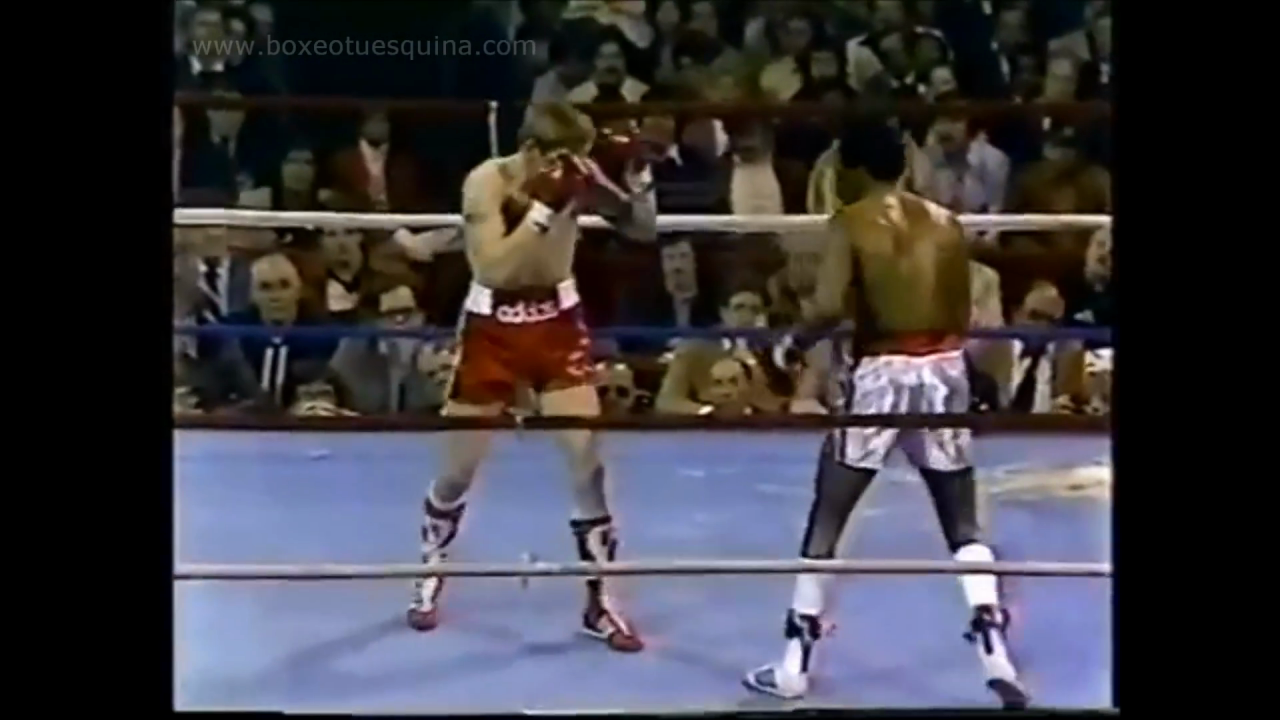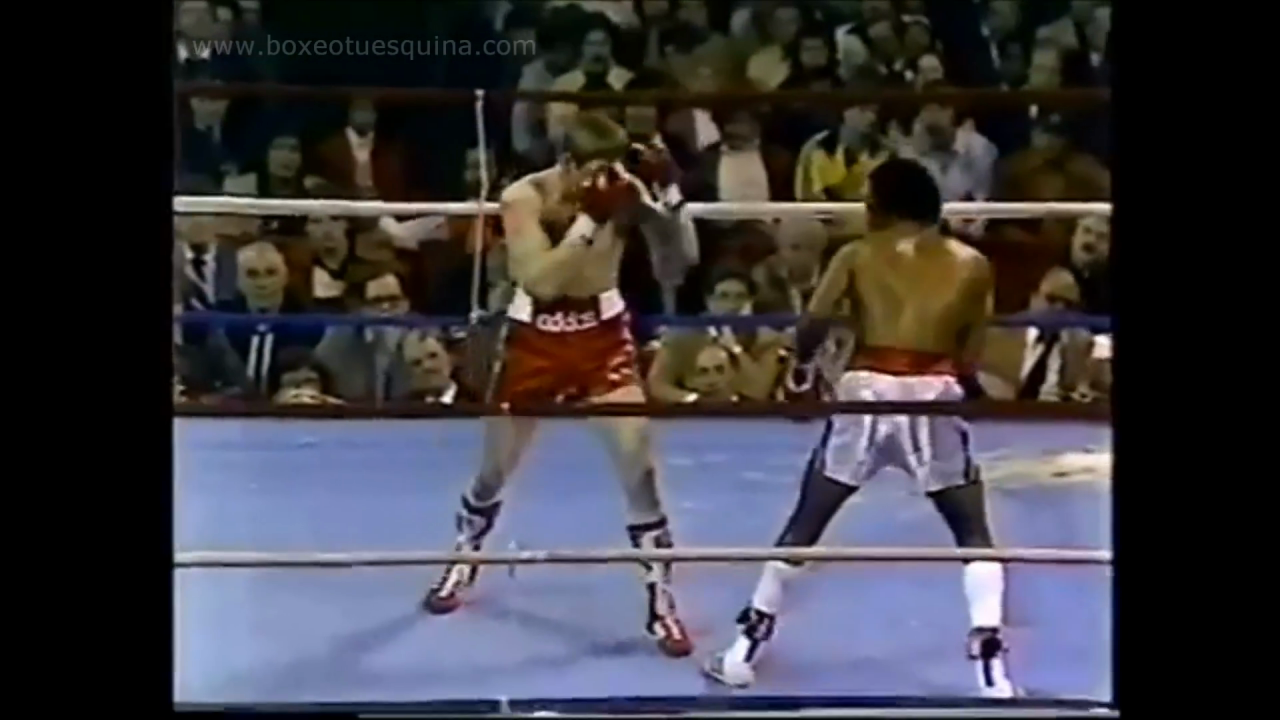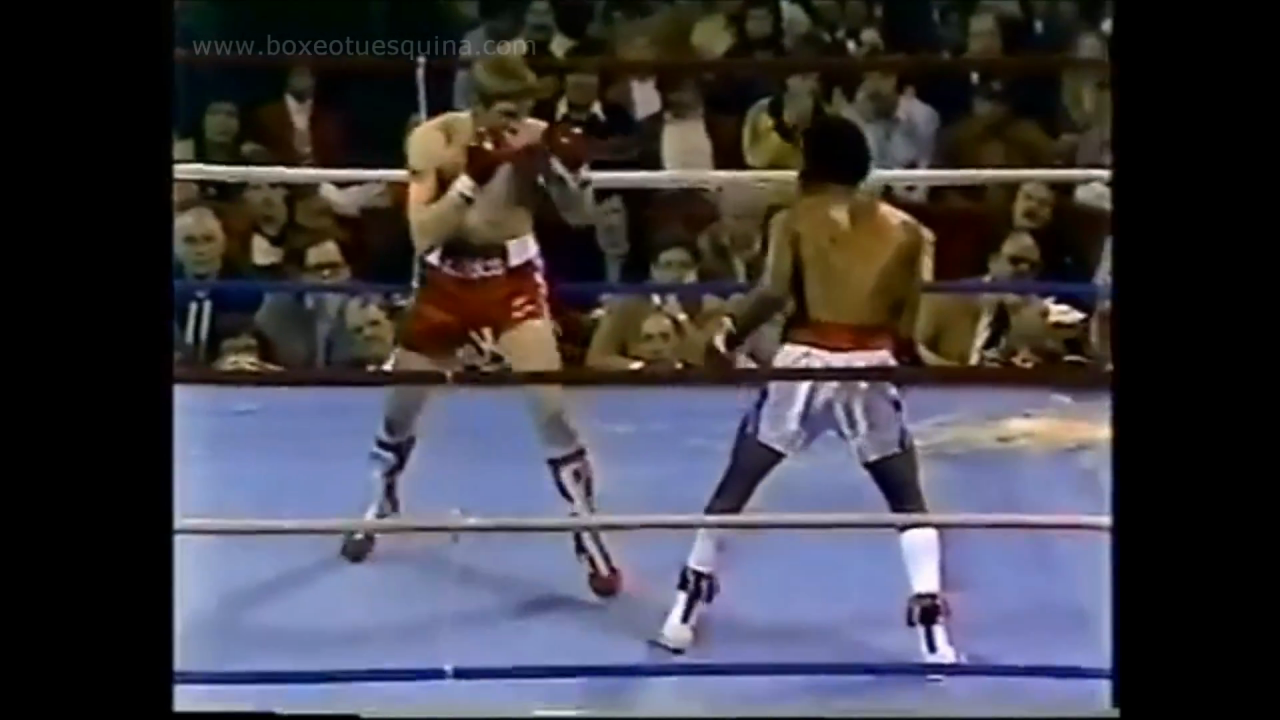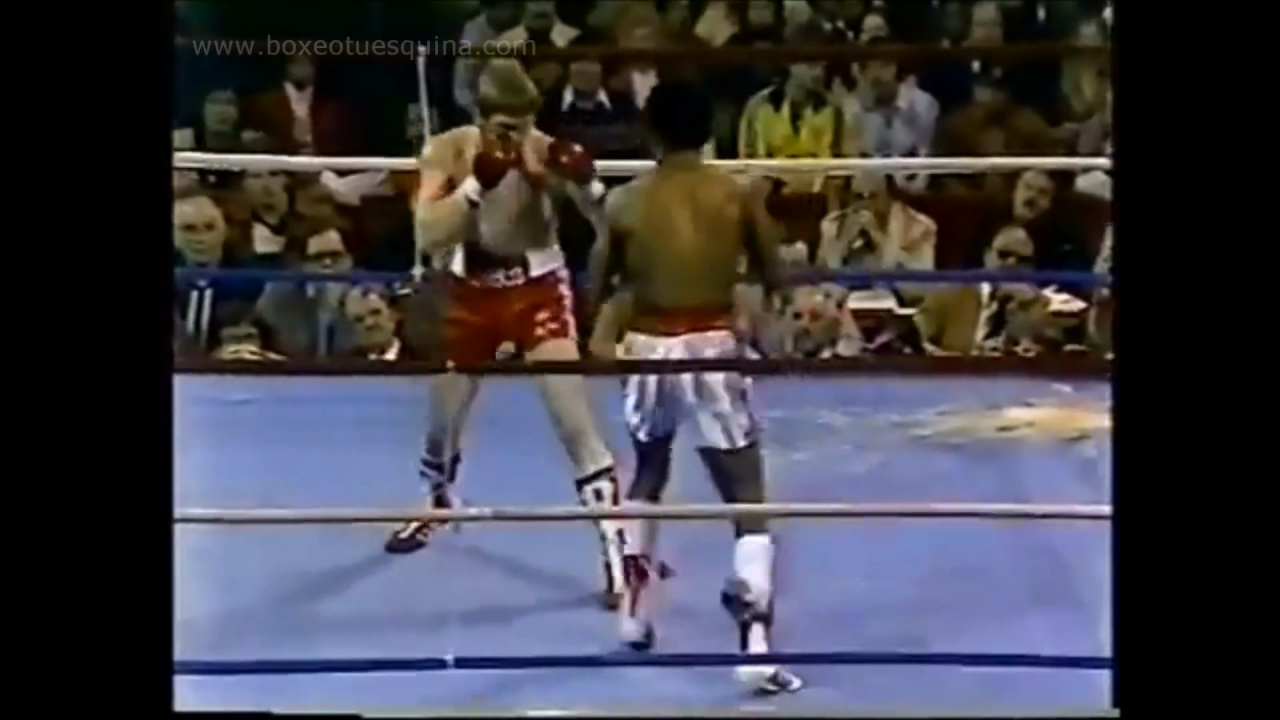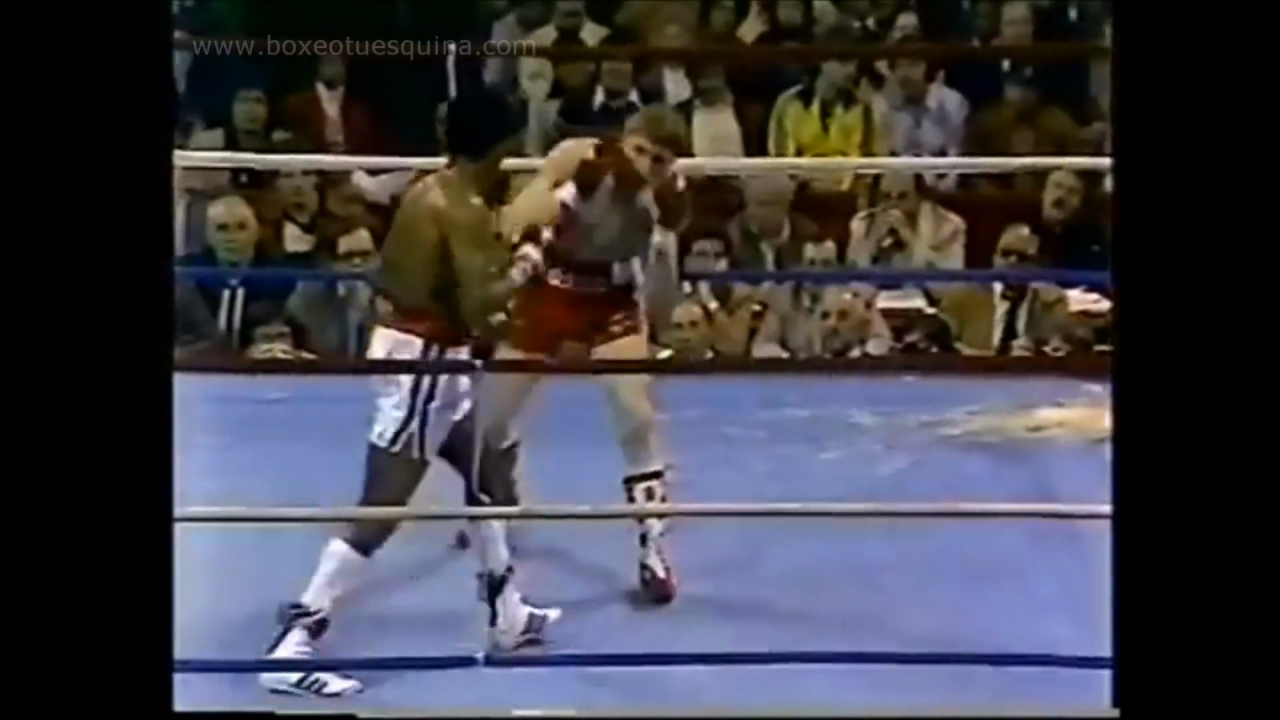
dt=0.5s
person 1, frame 1
left shoulder: (850, 224)
right shoulder: (946, 223)
left elbow: (829, 307)
right elbow: (961, 316)
left wrist: (787, 349)
left hip: (880, 371)
right hip: (942, 367)
left knee: (828, 514)
right knee: (961, 521)
left ankle: (796, 661)
right ankle: (993, 650)
person 1, frame 2
left shoulder: (858, 254)
right shoulder: (972, 263)
left elbow: (817, 316)
right elbow: (971, 355)
left wrist: (800, 370)
left hip: (865, 389)
right hip: (933, 394)
left knee: (804, 525)
right knee: (974, 535)
left ankle: (742, 651)
right ankle: (991, 667)
person 1, frame 3
left shoulder: (793, 220)
right shoulder: (905, 229)
left elbow: (773, 292)
right elbow: (903, 326)
left wrist: (729, 334)
left hip: (804, 362)
right hip: (869, 367)
left knee: (734, 487)
right knee: (908, 503)
left ankle: (683, 615)
right ankle: (933, 634)
person 1, frame 4
left shoulder: (625, 200)
right shoulder: (736, 194)
left elbow: (597, 290)
right elbow: (774, 277)
left hip: (646, 350)
right hip: (709, 349)
left knee: (648, 475)
right knee: (747, 501)
left ankle: (632, 608)
right ankle: (755, 646)
person 1, frame 5
left shoulder: (425, 190)
right shoulder: (464, 211)
left elbow: (388, 272)
right elbow: (475, 311)
left hip: (405, 344)
right hip: (424, 361)
left knee: (490, 476)
right knee: (380, 511)
left ankle: (508, 616)
right ankle: (292, 648)
person 2, frame 1
left shoulder: (574, 176)
right shoulder: (485, 183)
right elbow: (494, 267)
right wrist: (545, 208)
left hip: (558, 324)
right hip: (492, 330)
left knee: (589, 467)
right knee: (458, 470)
left ankle: (600, 600)
right ankle: (431, 573)
person 2, frame 2
left shoulder: (623, 191)
right shoulder: (523, 199)
left elbow: (683, 256)
right elbow: (543, 282)
left wrist: (665, 196)
right wrist: (588, 221)
left hip: (603, 334)
right hip: (535, 337)
left knee: (639, 470)
right knee: (494, 470)
left ankle: (661, 604)
right ankle: (462, 563)
person 2, frame 3
left shoulder: (536, 139)
right shoulder: (432, 140)
left elbow: (579, 217)
right elbow: (423, 235)
left wrist: (574, 170)
right wrist: (471, 179)
left hip: (513, 278)
right hip: (446, 281)
left knee: (551, 407)
right knee: (401, 406)
left ankle: (588, 535)
right ankle: (380, 507)
person 2, frame 4
left shoulder: (546, 151)
right shoulder: (445, 150)
left elbow: (606, 221)
right elbow: (428, 238)
left wrist: (584, 182)
right wrist: (475, 182)
left hip: (539, 289)
right hip: (472, 291)
left knee: (574, 422)
right knee: (443, 425)
left ankle: (616, 552)
right ankle: (435, 503)
person 2, frame 5
left shoulder: (662, 194)
right shoulder: (573, 157)
left elbow: (661, 301)
right elbow: (514, 226)
left wrist: (668, 229)
right wrist: (575, 188)
left hip: (613, 298)
right hip: (548, 290)
left knee: (638, 418)
right knee: (493, 416)
left ankle: (653, 551)
